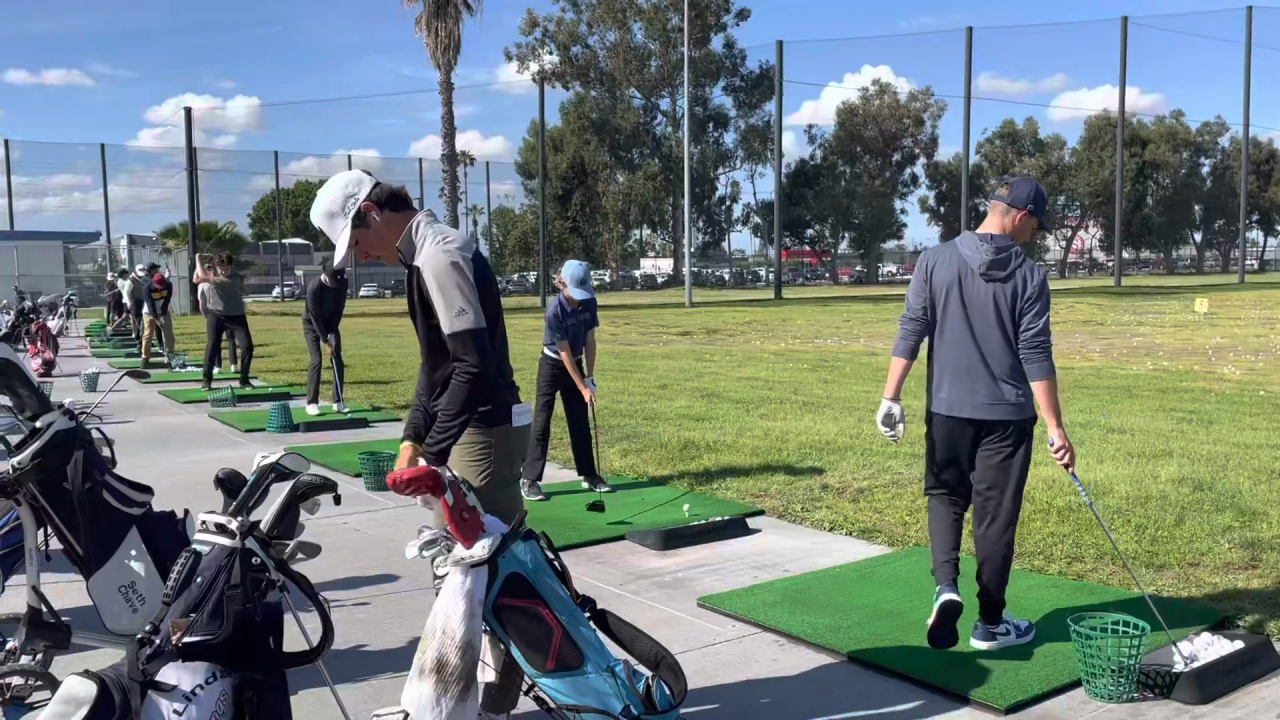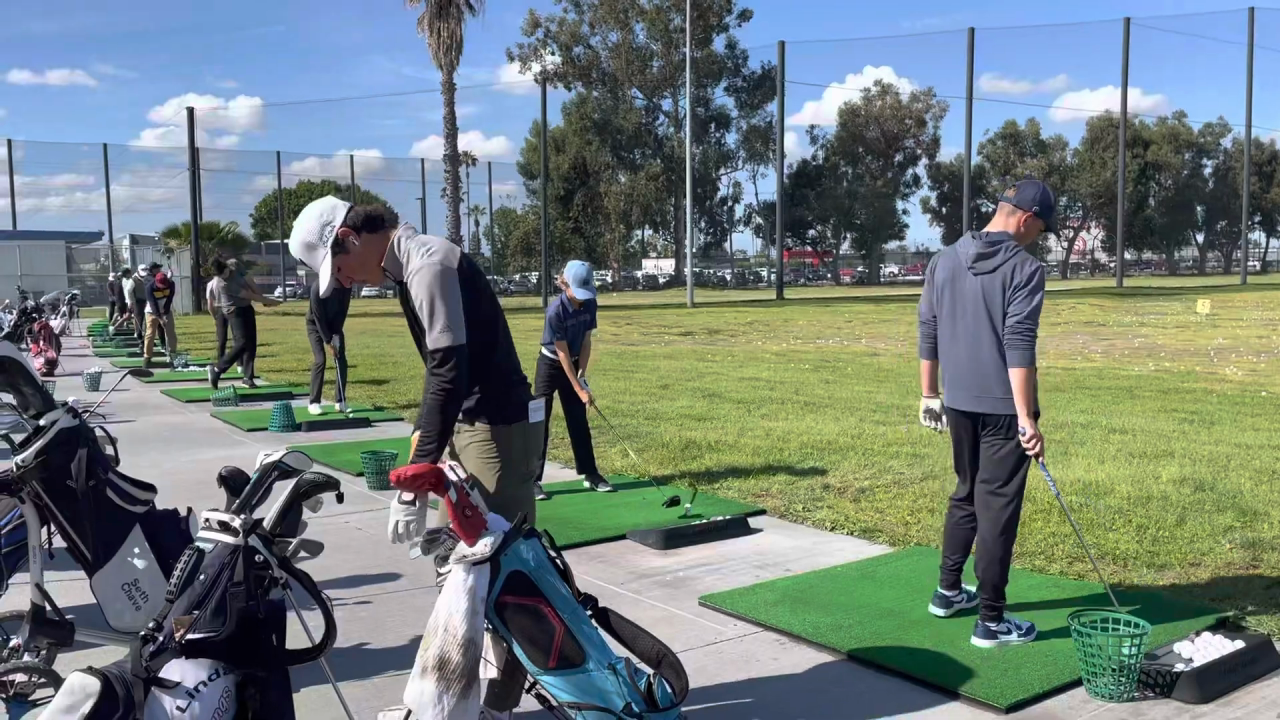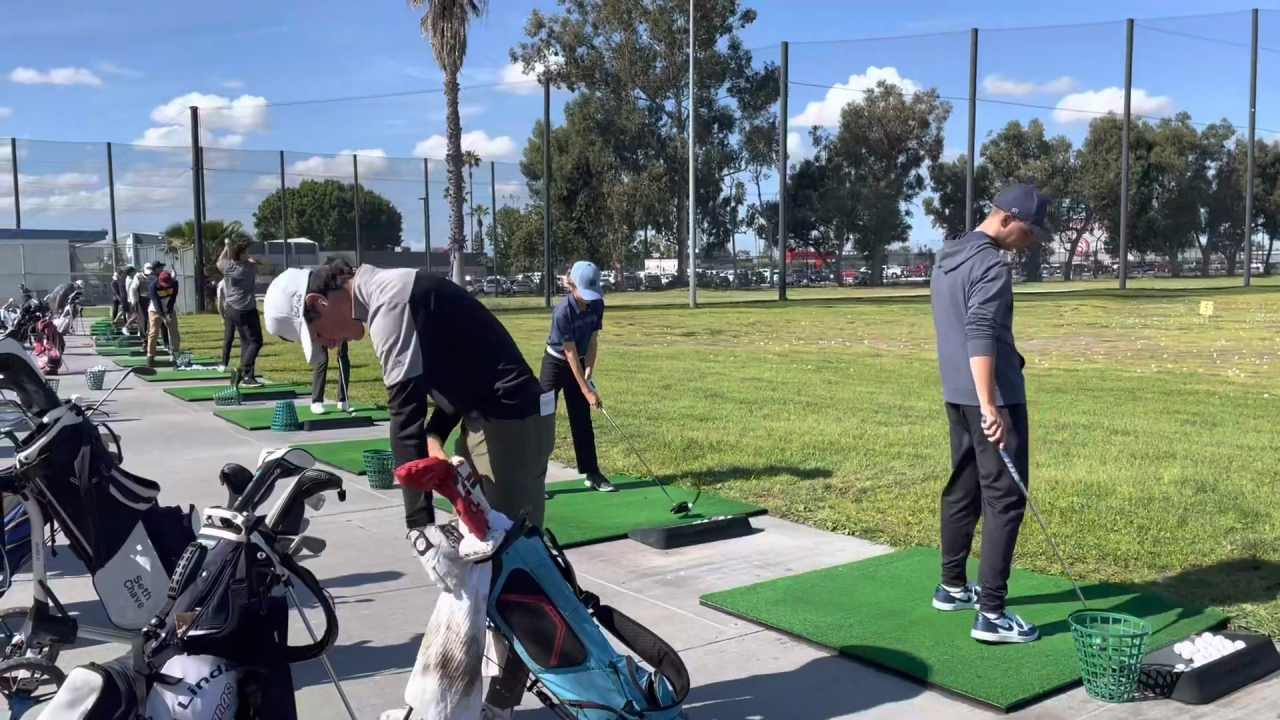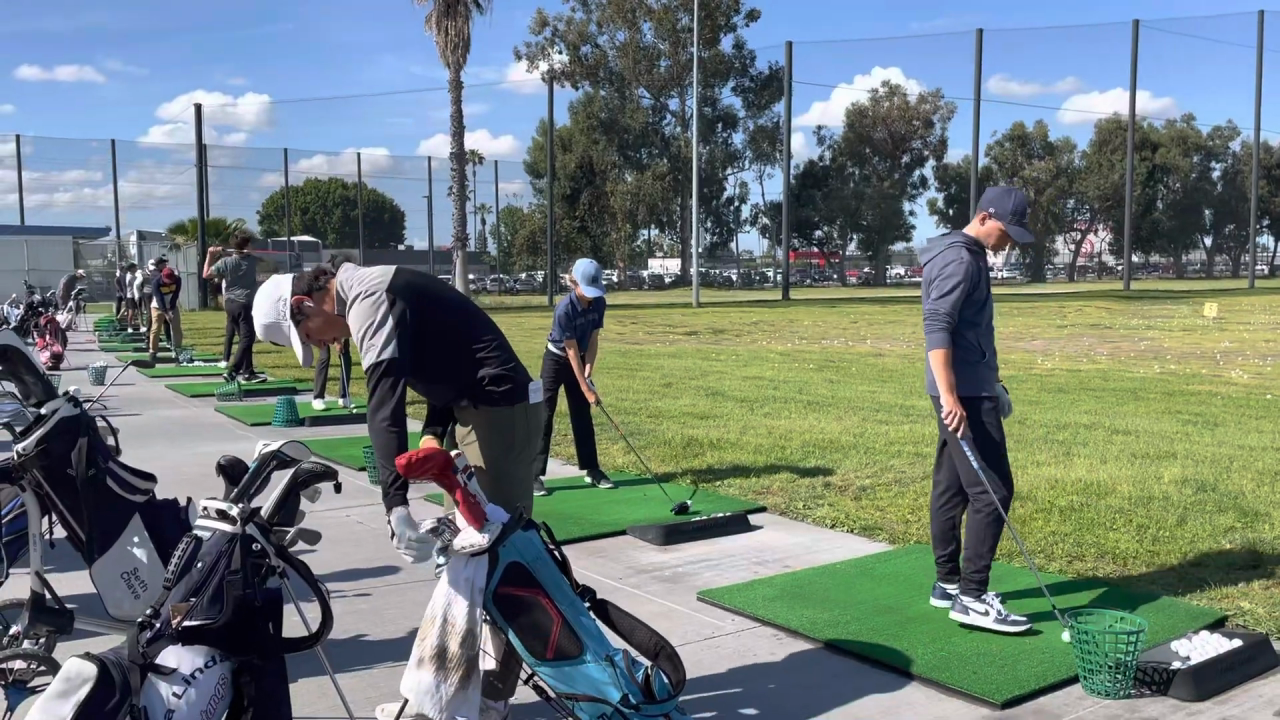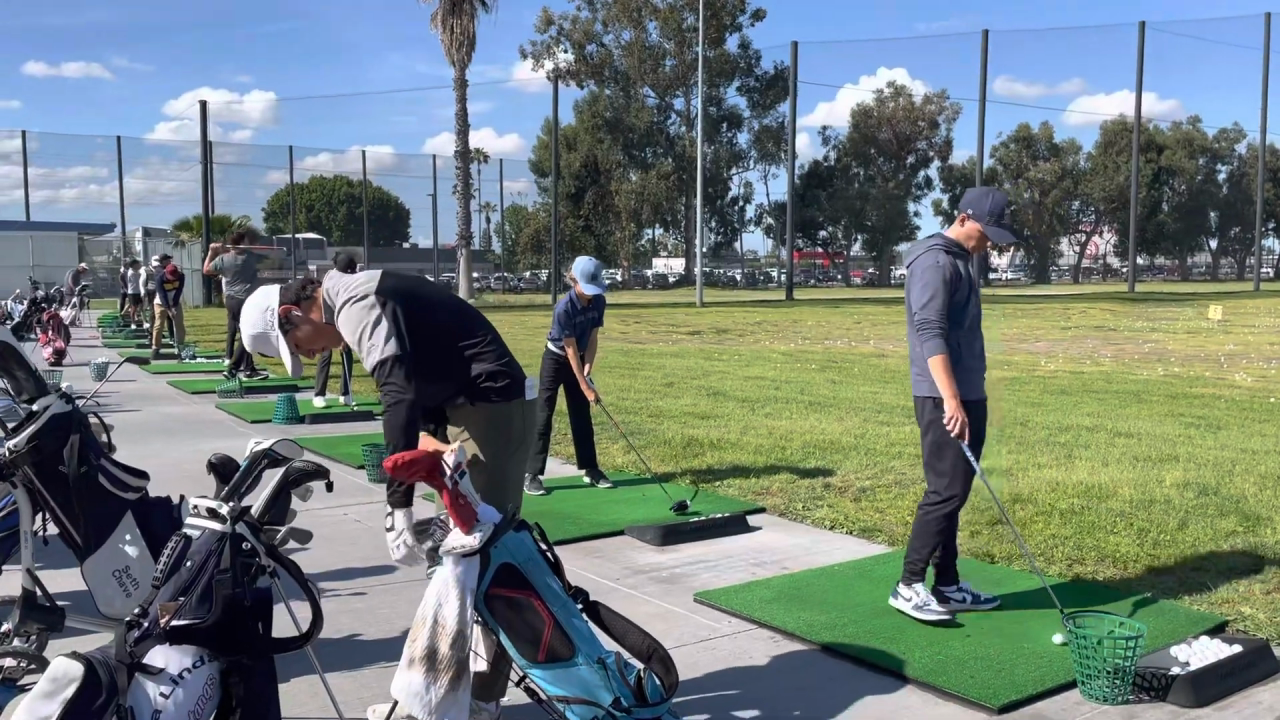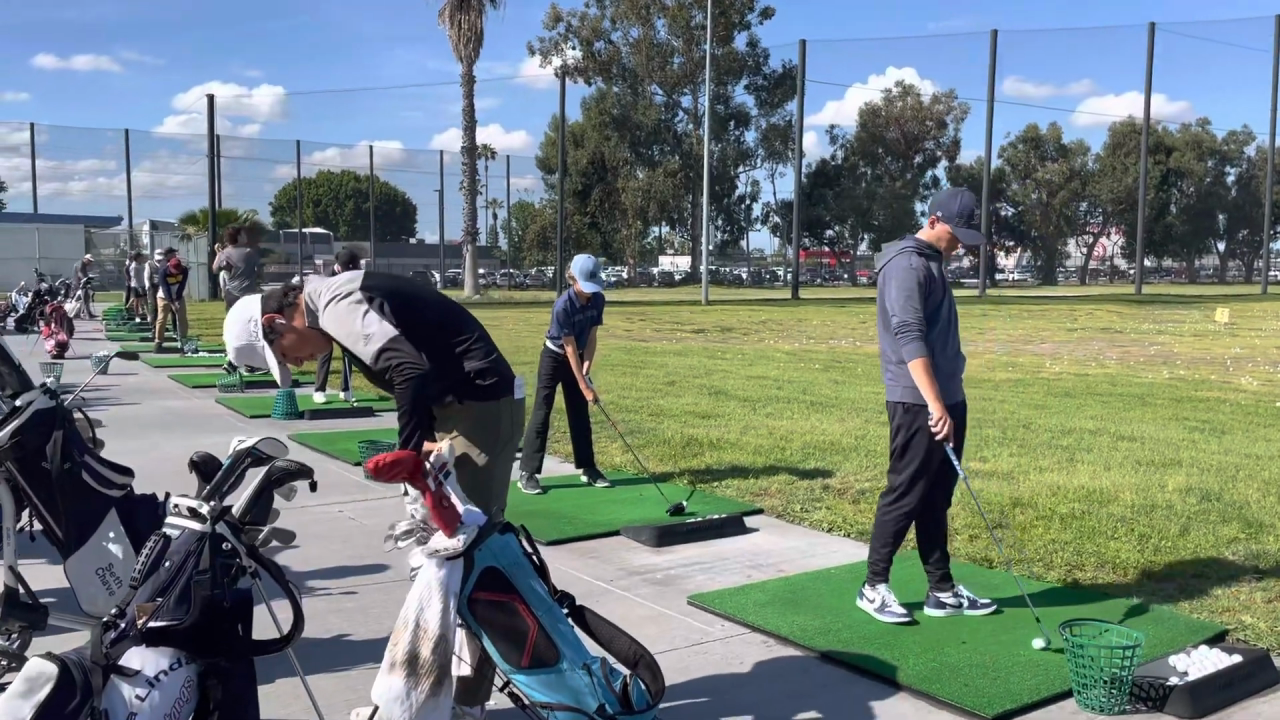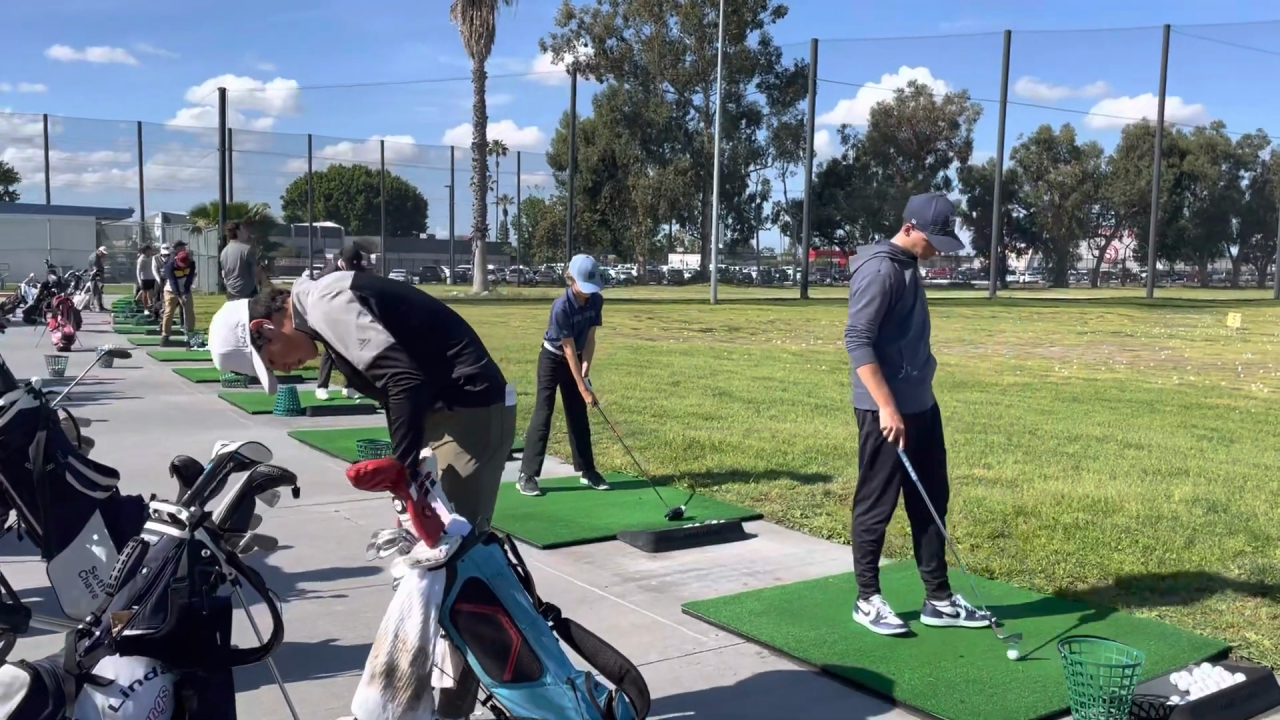
dt=0.3s
person 1, frame 1
left shoulder: (440, 253)
right shoulder: (422, 256)
left elbow: (473, 364)
left wrist: (432, 453)
right wrist: (413, 440)
left hip: (485, 427)
right hip: (460, 427)
person 1, frame 2
left shoulder: (429, 264)
right shoulder: (410, 265)
left elbow: (448, 375)
right wrist: (425, 436)
left hip: (500, 424)
right hip: (470, 423)
person 1, frame 3
left shoulder: (389, 302)
right shoulder: (388, 292)
left elbow: (405, 417)
left wrist: (419, 526)
right wrist: (434, 437)
left hip: (511, 421)
right hip: (485, 417)
person 1, frame 4
left shoulder: (366, 299)
right shoulder: (372, 291)
left elbow: (385, 404)
left wrist: (396, 508)
right wrist: (434, 433)
left hip: (499, 409)
right hip: (481, 407)
person 1, frame 5
left shoulder: (354, 303)
right shoulder: (359, 297)
left elbow: (398, 397)
left wrist: (399, 506)
right wrist: (428, 432)
left hip: (492, 407)
right hip: (474, 405)
person 1, frame 6
left shoulder: (336, 304)
right shoulder: (339, 301)
left elbow: (412, 371)
left wrist: (407, 458)
right wrist: (425, 443)
left hip: (481, 403)
right hip: (460, 403)
person 1, frame 7
left shoulder: (328, 304)
right shoulder: (321, 309)
left elbow: (404, 379)
right elbow: (397, 384)
left wrist: (405, 473)
right wrist: (415, 476)
left hip: (473, 407)
right hip: (453, 408)
person 2, frame 1
left shoulder: (934, 260)
right shoulder: (1029, 273)
left elbow: (911, 333)
right elbow: (1036, 355)
left wrist: (891, 397)
right wrist: (1055, 427)
left hip: (949, 409)
right hip: (1008, 415)
left knee: (945, 500)
right knee: (996, 517)
left ankle: (947, 589)
right ankle: (990, 622)
person 2, frame 2
left shoulder: (945, 260)
right shoulder: (1024, 267)
left elbow: (927, 333)
right elbow: (1018, 345)
left wrist: (929, 394)
right wrist: (1026, 416)
left hip: (958, 402)
right hip: (1003, 407)
left knee: (967, 493)
right knee: (997, 509)
left ankle: (949, 590)
right ankle: (991, 620)
person 2, frame 3
left shoulder: (947, 259)
right shoulder: (991, 262)
right elbow: (982, 336)
right wrist: (990, 405)
left hip: (957, 396)
right hip: (993, 400)
left knee: (962, 491)
right knee: (1004, 501)
left ankle: (952, 585)
right ankle: (991, 613)
person 2, frame 4
left shoulder: (967, 256)
right shoulder: (957, 259)
right elbow: (937, 329)
left wrist: (993, 384)
right wrist: (948, 395)
left hip: (972, 390)
right hip: (962, 394)
left knee: (952, 488)
right knee: (992, 491)
left ankle: (949, 583)
right ankle: (971, 595)
person 2, frame 5
left shoulder: (960, 260)
right shoulder: (935, 262)
right elbow: (930, 335)
right wrist: (950, 400)
left hip: (966, 393)
right hip: (943, 397)
left knee: (950, 489)
right knee: (948, 489)
left ankle: (947, 584)
right ankle: (909, 585)
person 2, frame 6
left shoulder: (932, 261)
right shoulder: (906, 265)
right elbow: (907, 339)
right wrist: (935, 404)
left hip: (947, 397)
right hip: (916, 404)
left knee: (936, 498)
right knee: (904, 495)
left ankle: (941, 590)
right ankle: (874, 587)
person 2, frame 7
left shoulder: (908, 266)
right shoulder: (879, 271)
right elbow: (858, 343)
right wrist: (886, 407)
left hip: (920, 403)
right hip: (886, 410)
left knee: (930, 500)
right knee: (876, 504)
left ankle: (938, 599)
right ankle: (867, 599)
person 3, frame 1
left shoulder: (589, 303)
right shoulder: (554, 311)
left elbow: (590, 341)
right elbow: (564, 352)
left wrist: (589, 377)
right wrist: (582, 386)
left hip: (575, 364)
right hip: (552, 365)
left knee: (580, 421)
right knee: (542, 421)
left ankle: (589, 474)
right ankle: (529, 480)
person 3, frame 2
left shoulder: (590, 304)
right shoulder: (555, 311)
left elbow: (586, 341)
right elbow: (563, 353)
left wrist: (581, 375)
right wrist: (578, 388)
left hip: (573, 365)
right hip: (550, 365)
left knee: (579, 420)
left ankle: (590, 474)
person 3, frame 3
left shoulder: (597, 305)
right shoulder: (563, 312)
left elbow: (592, 342)
right elbow: (570, 353)
left wrist: (588, 377)
right wrist: (586, 390)
left hip: (577, 364)
right hip: (555, 364)
left knee: (582, 420)
left ankle: (591, 473)
person 3, frame 4
left shoulder: (598, 303)
right shoulder: (564, 310)
left elbow: (592, 340)
right elbow: (572, 350)
left wrist: (588, 373)
right wrist: (586, 388)
left hip: (578, 361)
right hip: (556, 361)
left knee: (583, 416)
right knee: (544, 416)
left ankle: (591, 470)
right ankle: (533, 475)
person 3, frame 5
left shoulder: (598, 302)
right shoulder: (564, 308)
left elbow: (592, 339)
right elbow: (570, 349)
left wrist: (587, 372)
right wrist: (585, 386)
left hip: (578, 360)
right hip: (556, 360)
left knee: (582, 416)
right knee: (544, 415)
left ankle: (590, 469)
right ankle: (531, 474)
person 3, frame 6
left shoulder: (598, 300)
right shoulder: (563, 306)
left elbow: (591, 338)
right elbow: (570, 347)
left wrist: (586, 371)
right wrist: (583, 385)
left hip: (577, 359)
right hip: (554, 358)
left knee: (581, 415)
right knee: (542, 413)
left ankle: (588, 468)
right ankle: (527, 473)
person 3, frame 7
left shoulder: (596, 301)
right shoulder: (561, 307)
left elbow: (590, 339)
right elbow: (569, 349)
left wrist: (586, 374)
right wrist: (582, 388)
left hip: (575, 360)
right hip: (552, 359)
left knee: (579, 417)
right knee: (543, 415)
left ankle: (587, 470)
right ankle: (526, 475)
